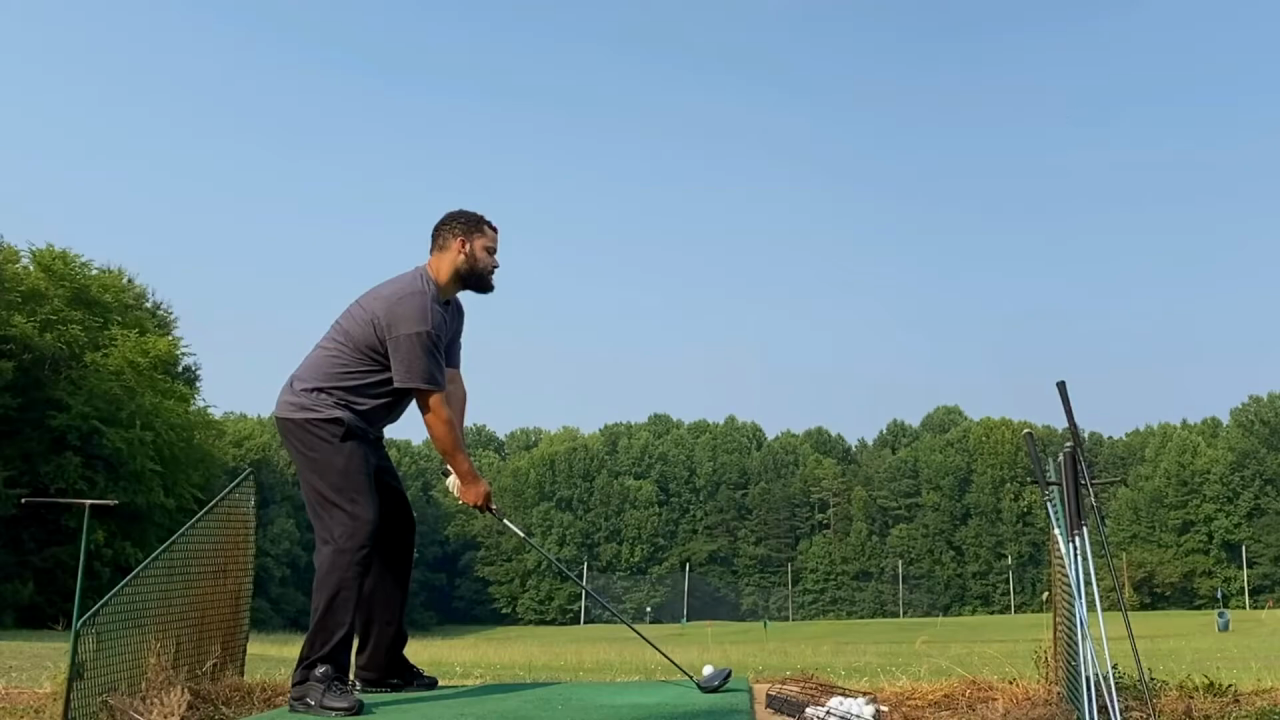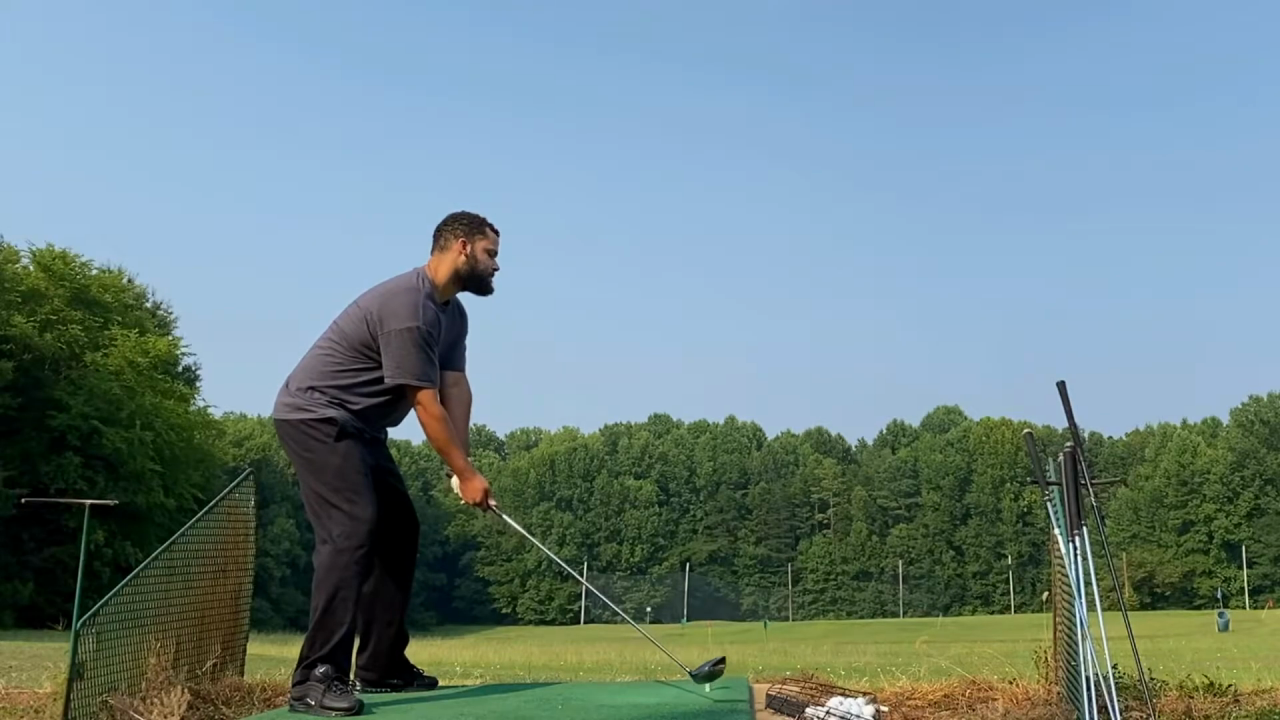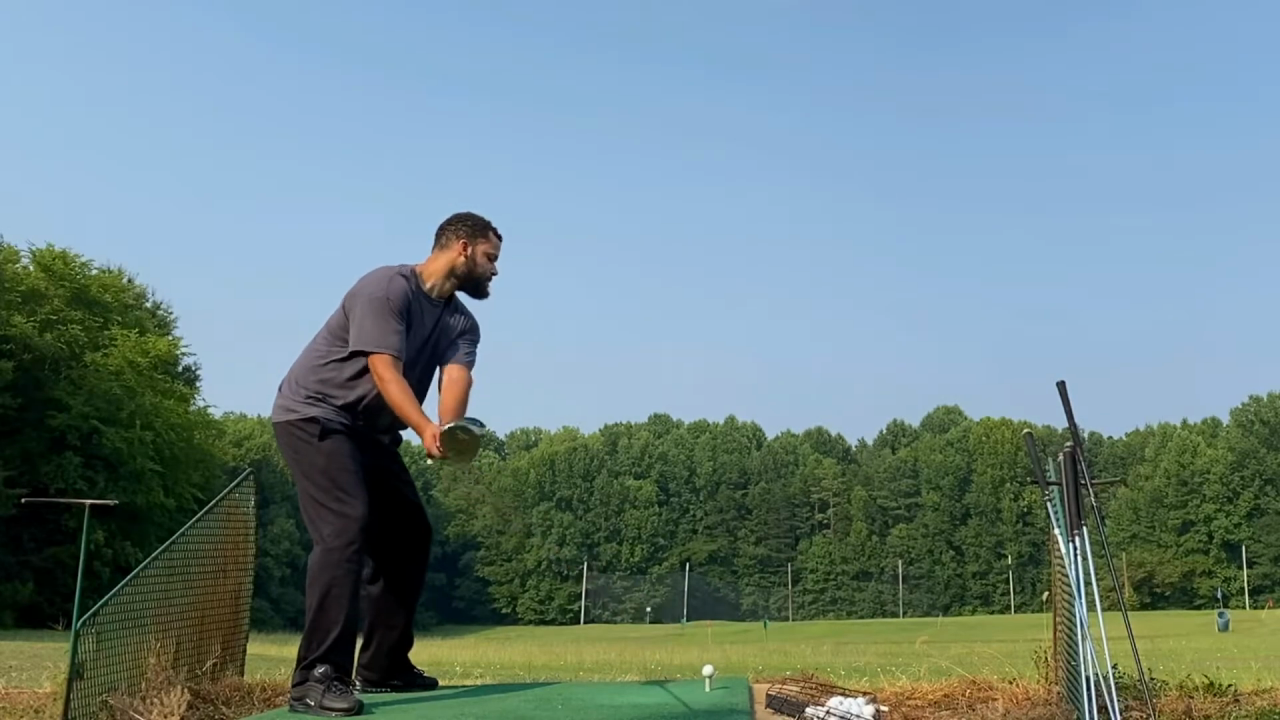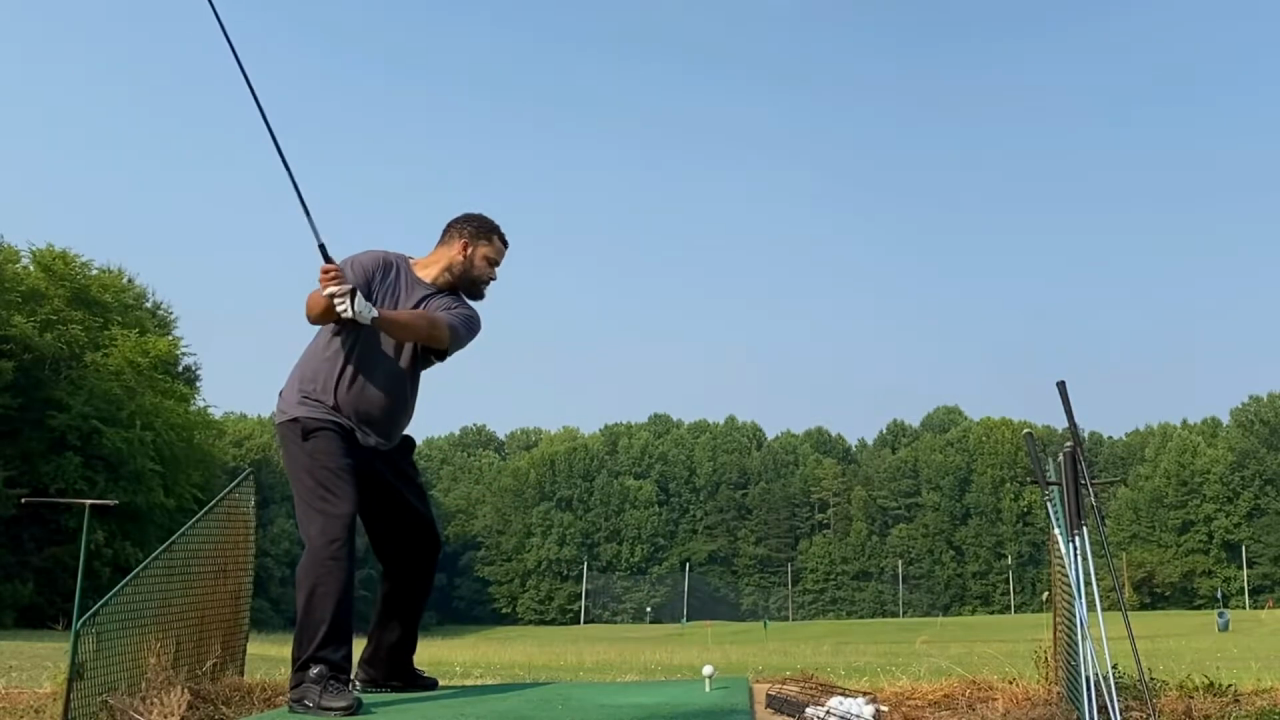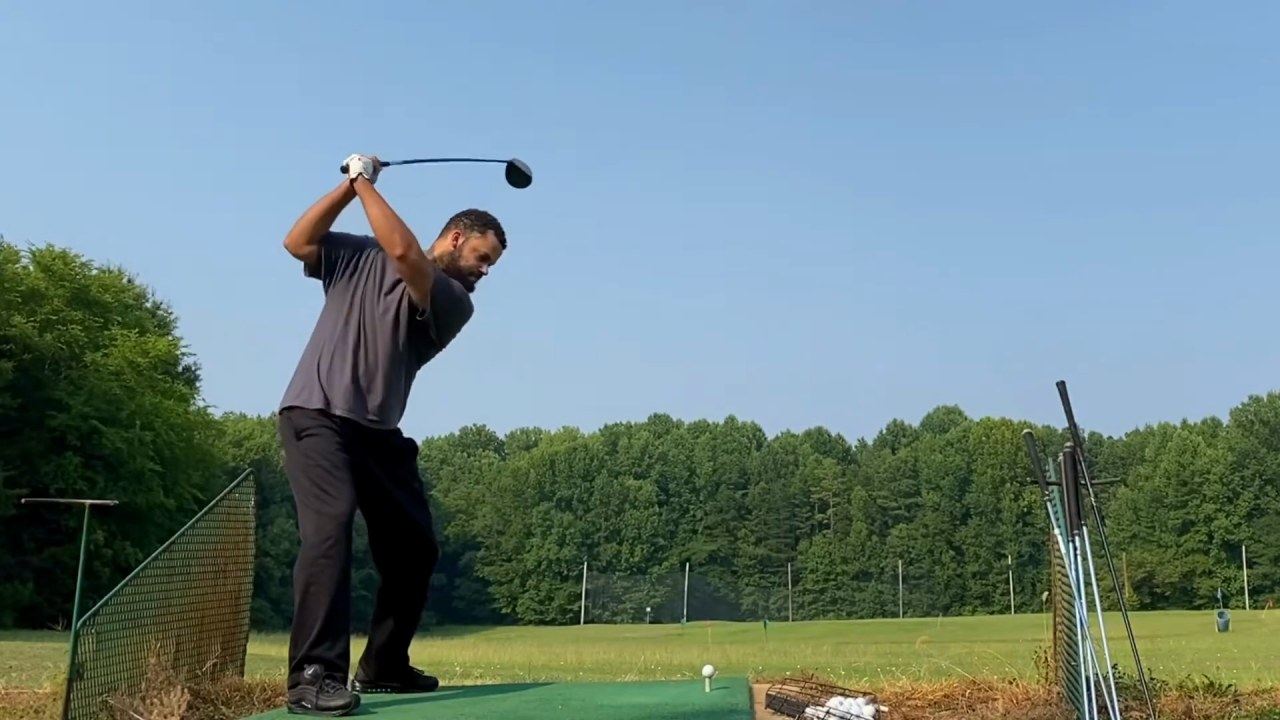
dt=1s
person 1, frame 1
left shoulder: (448, 308)
right shoulder: (413, 308)
left elbow: (453, 389)
right elbow: (433, 408)
left wrist: (458, 468)
right wrist: (468, 476)
left hip: (355, 425)
right hip: (319, 417)
left knee: (394, 529)
right knee: (354, 530)
left ankle: (381, 664)
right ankle: (316, 677)
person 1, frame 2
left shoulder: (452, 313)
right shoulder: (407, 305)
left elbow: (456, 389)
right elbow: (426, 404)
left wrist: (463, 465)
right wrist: (466, 474)
left hip: (359, 426)
right hip: (316, 417)
left knee: (397, 530)
right knee: (352, 531)
left ankle: (381, 665)
right ankle: (317, 677)
person 1, frame 3
left shoulder: (463, 323)
right shoulder: (387, 286)
left elbow: (457, 378)
right elbow: (384, 369)
left wrist: (448, 430)
right wrist: (424, 427)
left hip: (370, 432)
right hip: (314, 417)
left knee: (409, 537)
right knee: (346, 528)
left ankle: (382, 665)
right ankle: (317, 677)
person 1, frame 4
left shoulder: (461, 316)
right shoulder: (375, 266)
left elbow: (426, 330)
right elbow: (316, 311)
left wrist: (370, 313)
right wrist: (329, 297)
left hip: (381, 438)
right hip: (315, 419)
left knee: (418, 545)
right knee: (333, 530)
left ankle: (384, 665)
right ankle: (315, 677)
person 1, frame 5
left shoulder: (454, 305)
right shoulder: (361, 256)
left elbow: (403, 253)
right elbow: (297, 242)
left wrist: (366, 183)
right wrist: (350, 184)
left hip: (379, 432)
right hip: (316, 416)
left knee: (414, 548)
right knee: (330, 527)
left ankle: (383, 665)
